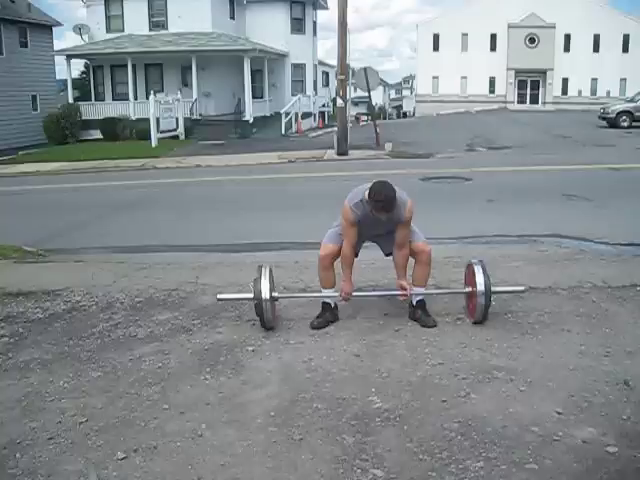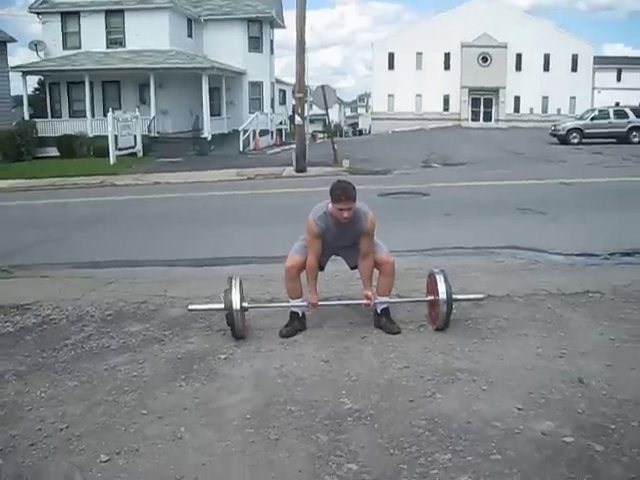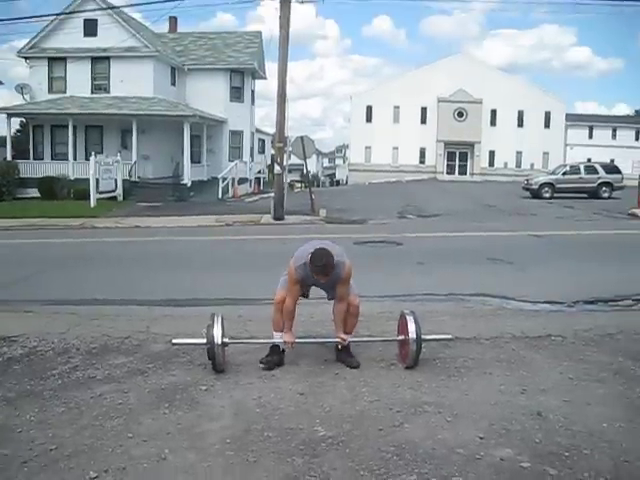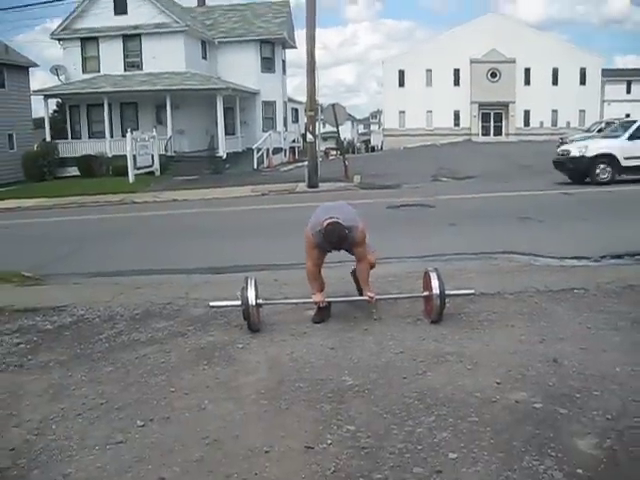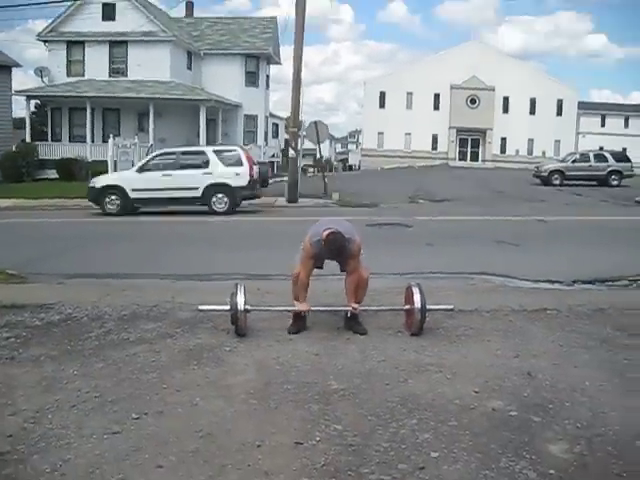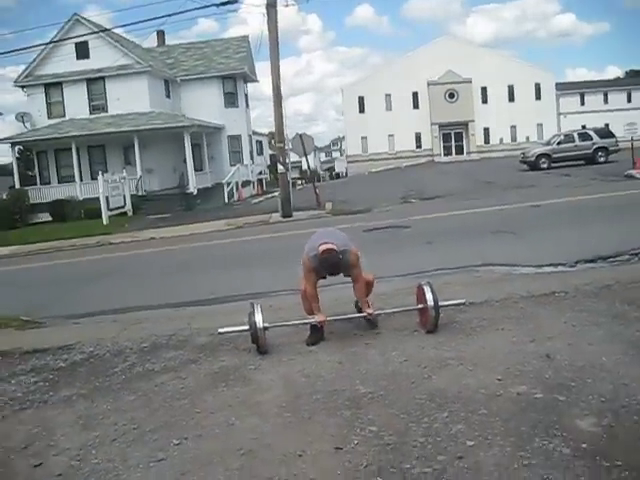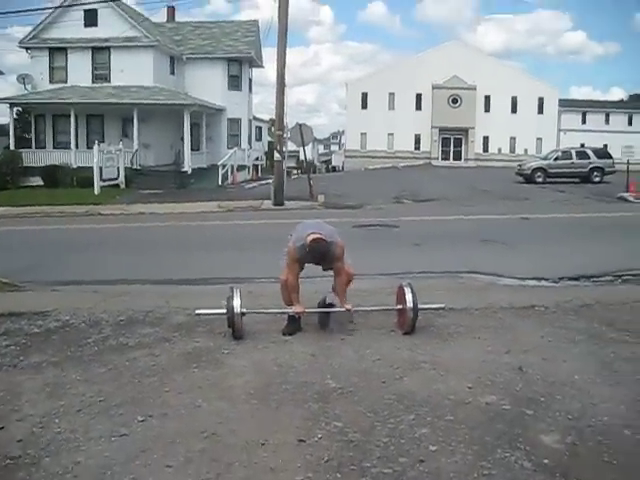
dt=0.7s
person 1, frame 1
left shoulder: (405, 206)
right shoulder: (352, 206)
left elbow: (401, 246)
right elbow: (348, 245)
left wrist: (401, 278)
right wrist: (347, 280)
right hip: (352, 228)
left knee: (424, 252)
right knee: (325, 255)
left ankle: (417, 305)
right ankle: (329, 307)
person 1, frame 2
left shoulder: (367, 218)
right shoulder: (316, 219)
left elbow: (365, 257)
right elbow: (313, 257)
left wrist: (367, 288)
right wrist: (312, 291)
left hip: (354, 243)
right hip: (318, 243)
left knee: (388, 263)
right knee: (291, 267)
left ankle: (381, 313)
right ankle: (297, 316)
person 1, frame 3
left shoulder: (344, 266)
right shoulder: (296, 267)
left elbow: (340, 301)
right elbow: (290, 301)
left wrist: (340, 331)
right wrist: (287, 332)
left hip: (334, 276)
right hip: (302, 271)
left knee: (353, 305)
right knee: (279, 301)
left ankle: (343, 348)
right ankle: (277, 350)
person 1, frame 4
left shoulder: (357, 230)
right shoulder: (312, 232)
left elbow: (362, 261)
right elbow: (312, 264)
left wrist: (366, 289)
right wrist: (316, 293)
left hip: (348, 227)
right hip: (321, 227)
left knee: (370, 261)
right knee: (316, 264)
left ankle: (357, 275)
right ankle: (323, 305)
person 1, frame 5
left shoulder: (354, 243)
right shoulder: (311, 242)
left elbow: (352, 274)
right elbow: (304, 275)
left wrist: (351, 302)
right wrist: (302, 302)
left hip: (346, 250)
right hip: (318, 247)
left knee: (363, 276)
right knee: (297, 274)
left ankle: (352, 316)
right ankle: (299, 315)
person 1, frame 6
left shoulder: (350, 253)
right shoulder: (309, 258)
left elbow: (358, 281)
right elbow: (311, 287)
left wrist: (364, 306)
right wrist: (318, 313)
left hip: (342, 250)
right hip: (316, 255)
left knee: (368, 279)
right knee: (305, 289)
left ankle: (360, 305)
person 1, frame 7
left shoulder: (337, 245)
right shoulder: (294, 247)
left elbow: (340, 275)
right elbow: (292, 277)
left wrist: (343, 302)
right wrist: (296, 304)
left hip: (329, 247)
right hip: (300, 242)
left knee: (348, 274)
right knee: (285, 280)
